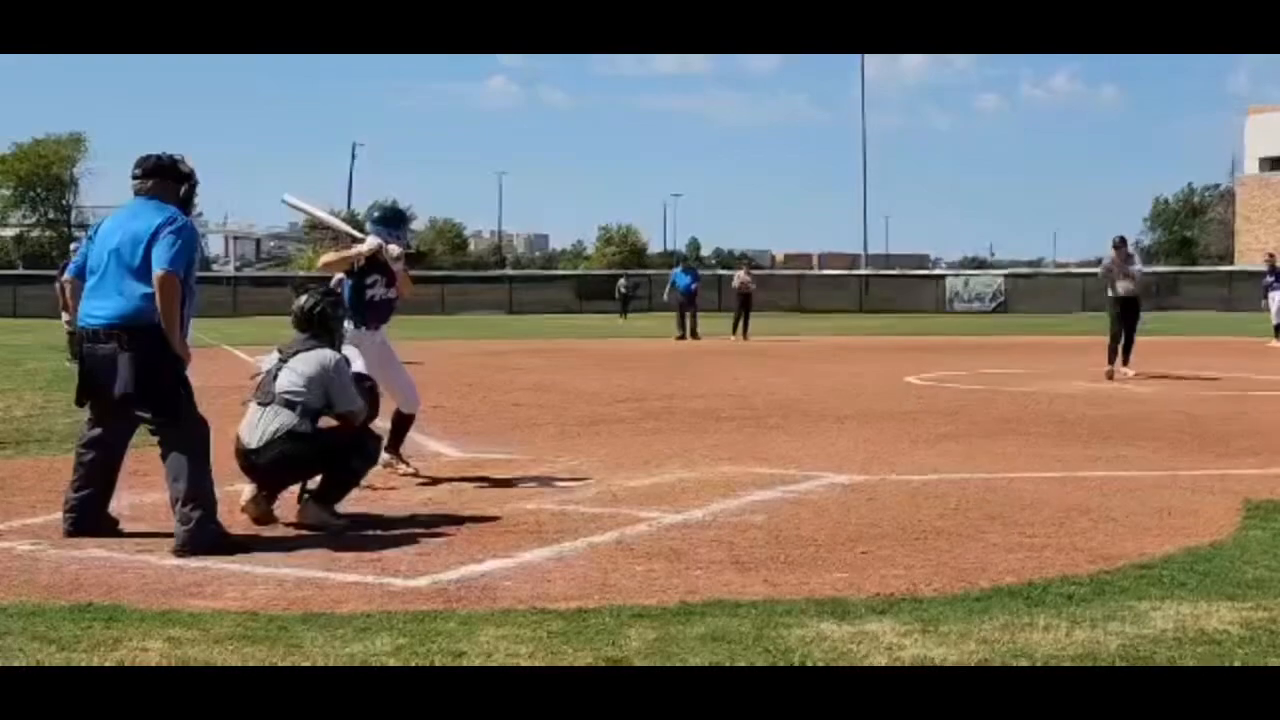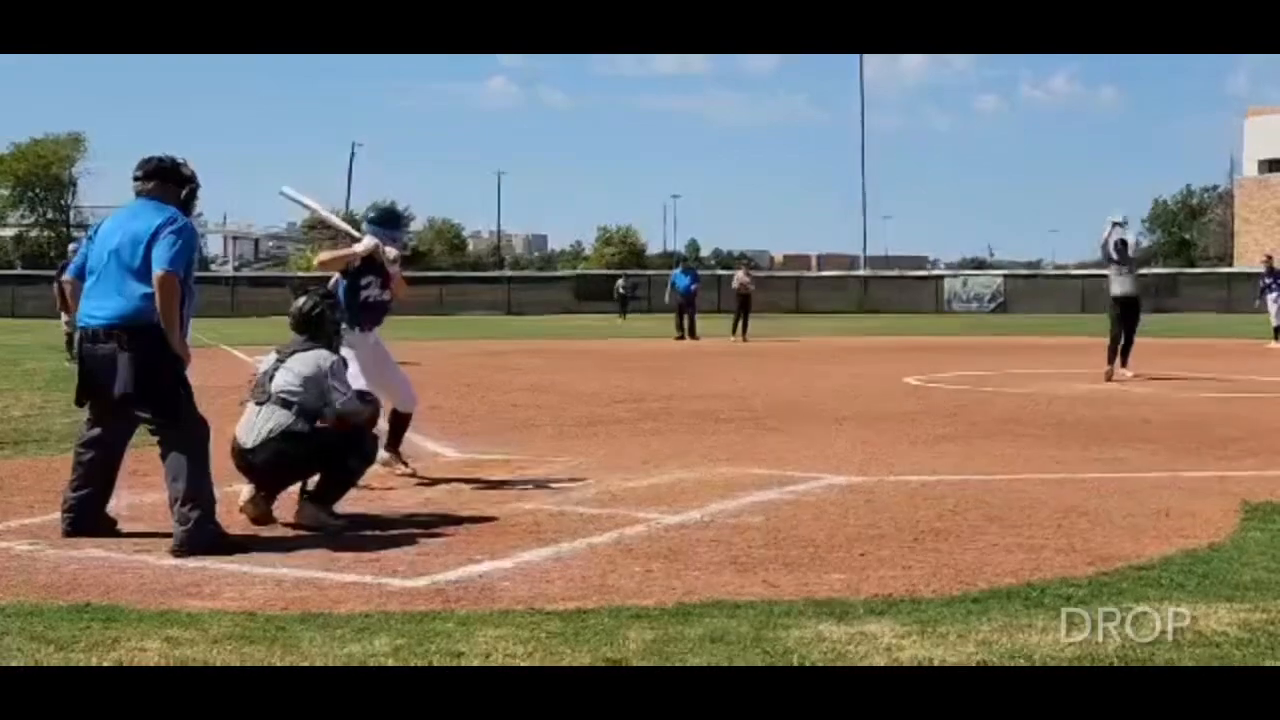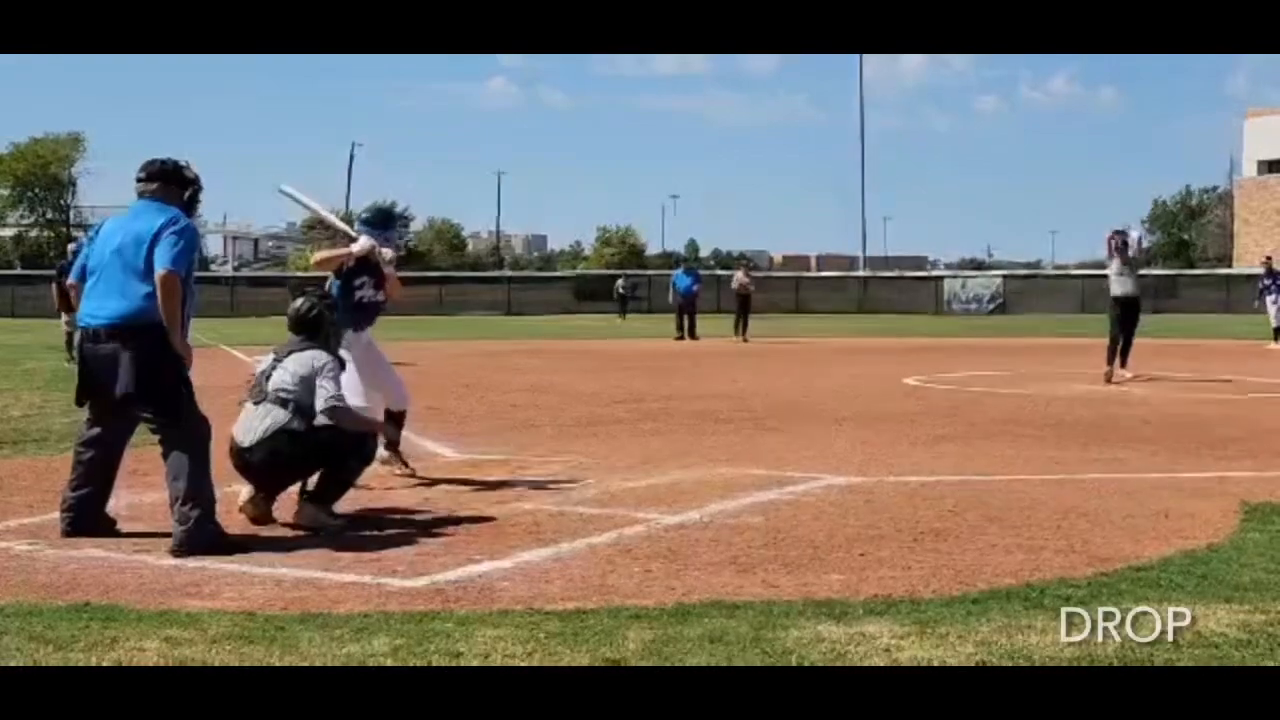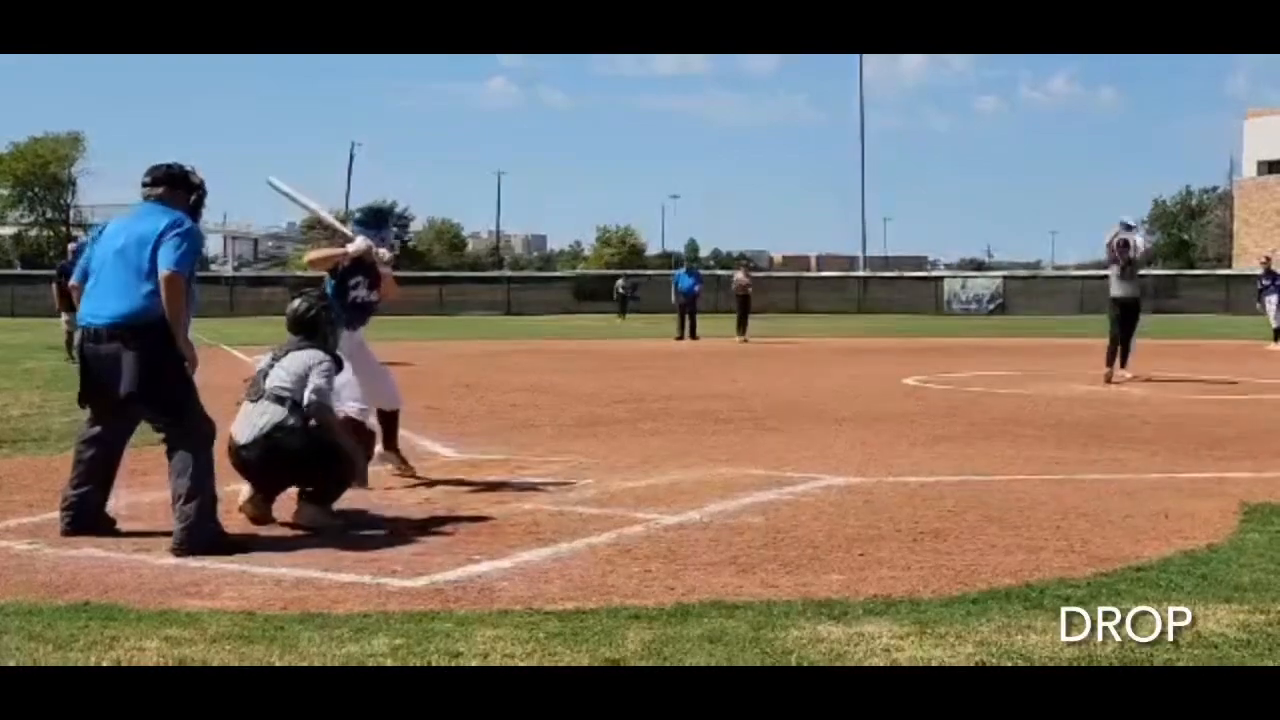
dt=0.2s
person 1, frame 1
left shoulder: (107, 224)
right shoulder: (174, 223)
left elbow: (72, 280)
right elbow: (164, 279)
left wrist: (86, 330)
right wrist: (175, 340)
left hip: (96, 343)
right hip: (141, 344)
left knee: (104, 430)
right knee: (184, 433)
left ankle: (82, 515)
right ankle: (196, 531)
person 1, frame 2
left shoulder: (107, 224)
right shoulder: (174, 223)
left elbow: (71, 280)
right elbow: (164, 279)
right wrist: (175, 340)
left hip: (95, 343)
right hip: (139, 343)
left knee: (103, 430)
right knee: (184, 433)
left ankle: (80, 514)
right ankle: (194, 531)
person 1, frame 3
left shoulder: (108, 225)
right shoulder: (176, 224)
left elbow: (75, 283)
right elbow: (167, 278)
right wrist: (177, 339)
left hip: (94, 342)
right hip: (141, 343)
left knee: (102, 429)
right knee: (185, 432)
left ankle: (80, 515)
right ankle: (194, 532)
person 1, frame 4
left shoulder: (113, 227)
right shoulder: (179, 226)
left elbow: (77, 283)
right elbow: (170, 279)
right wrist: (181, 339)
left hip: (95, 342)
right hip: (143, 342)
left knee: (103, 429)
right knee: (189, 431)
left ankle: (80, 514)
right ankle: (195, 531)
person 2, frame 1
left shoulder: (391, 261)
right shoulder: (361, 258)
left elbow: (405, 290)
right elbow: (324, 263)
left wrist: (398, 267)
right wrist: (362, 250)
left hip: (376, 338)
right hip: (349, 338)
left knee: (410, 399)
left ankle: (391, 452)
person 2, frame 2
left shoulder: (386, 263)
right shoulder: (356, 260)
left elbow: (399, 292)
right elbow: (321, 262)
left wrist: (394, 269)
right wrist: (359, 250)
left hip: (369, 339)
right hip: (343, 339)
left knee: (406, 398)
left ankle: (390, 451)
person 2, frame 3
left shoulder: (380, 263)
right shoulder: (350, 260)
left elbow: (394, 294)
right elbow: (316, 261)
left wrist: (389, 270)
right wrist: (355, 250)
left hip: (361, 339)
left knee: (398, 396)
right knee: (357, 406)
left ankle: (390, 450)
person 2, frame 4
left shoulder: (374, 263)
right shoulder: (345, 260)
left elbow: (388, 293)
right elbow: (310, 260)
left wrist: (385, 270)
right wrist: (350, 250)
left hip: (353, 339)
left knee: (389, 395)
right knee: (355, 405)
left ankle: (389, 449)
person 3, frame 1
left shoulder: (277, 355)
right shoulder: (331, 358)
right elbow: (354, 417)
right wrist: (365, 397)
left hip: (246, 454)
right hip: (277, 456)
right knee: (367, 442)
left ankle: (262, 492)
right ankle: (318, 505)
person 3, frame 2
left shoulder: (276, 356)
right shoulder: (327, 359)
right elbow: (351, 417)
left wrist: (328, 413)
right wrist: (370, 408)
left hip: (243, 454)
right hip: (273, 455)
right knee: (363, 441)
left ankle: (260, 492)
right ankle: (316, 506)
person 3, frame 3
left shoulder: (275, 356)
right shoulder: (322, 360)
right elbow: (335, 412)
right wrist: (377, 425)
left hip: (241, 454)
right hip: (270, 453)
right knee: (362, 440)
left ankle: (260, 493)
right ankle: (315, 506)
person 3, frame 4
left shoulder: (276, 356)
right shoulder: (319, 359)
right elbow: (318, 408)
right wrist: (356, 455)
left hip: (240, 452)
right hip: (266, 451)
right knee: (359, 436)
left ankle: (259, 493)
right ankle: (313, 506)
